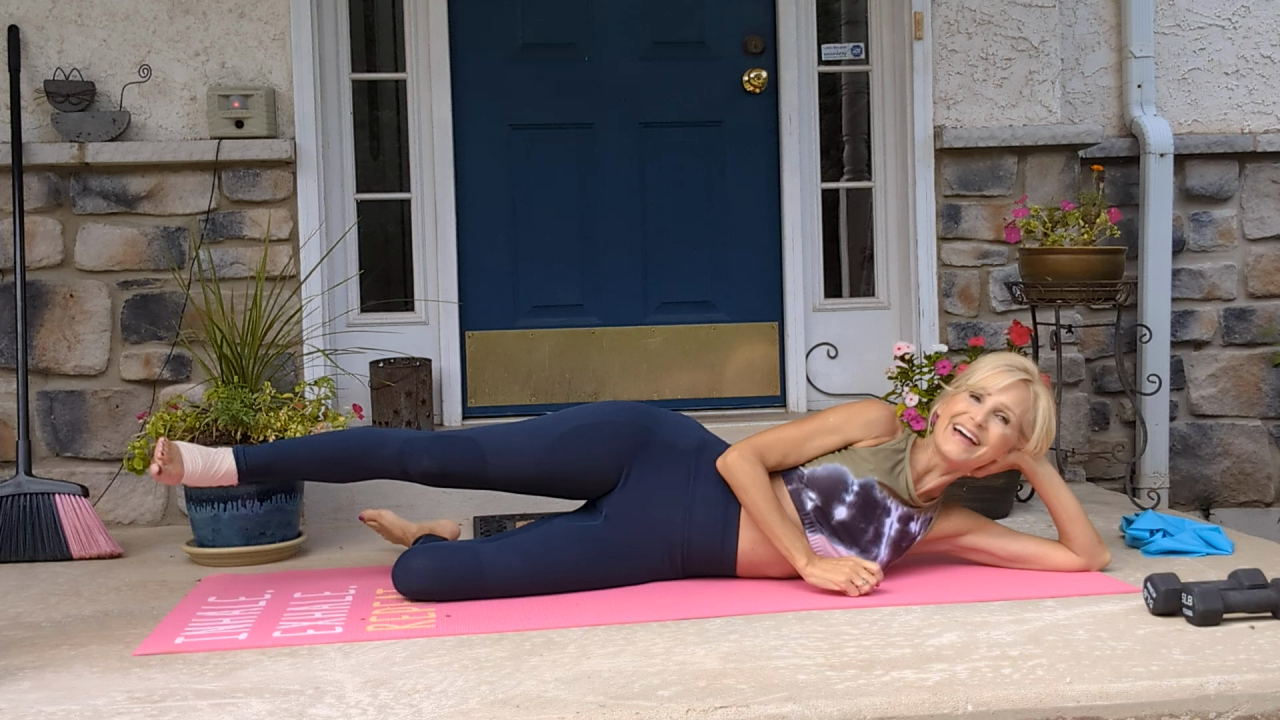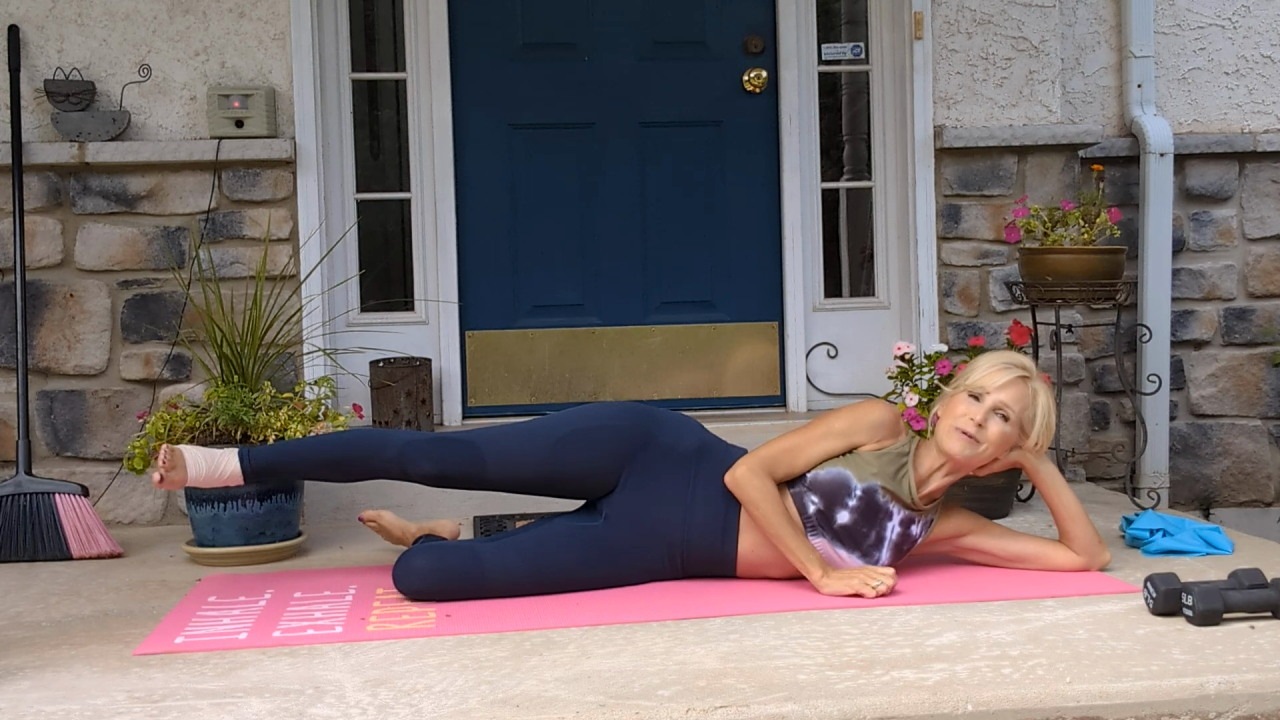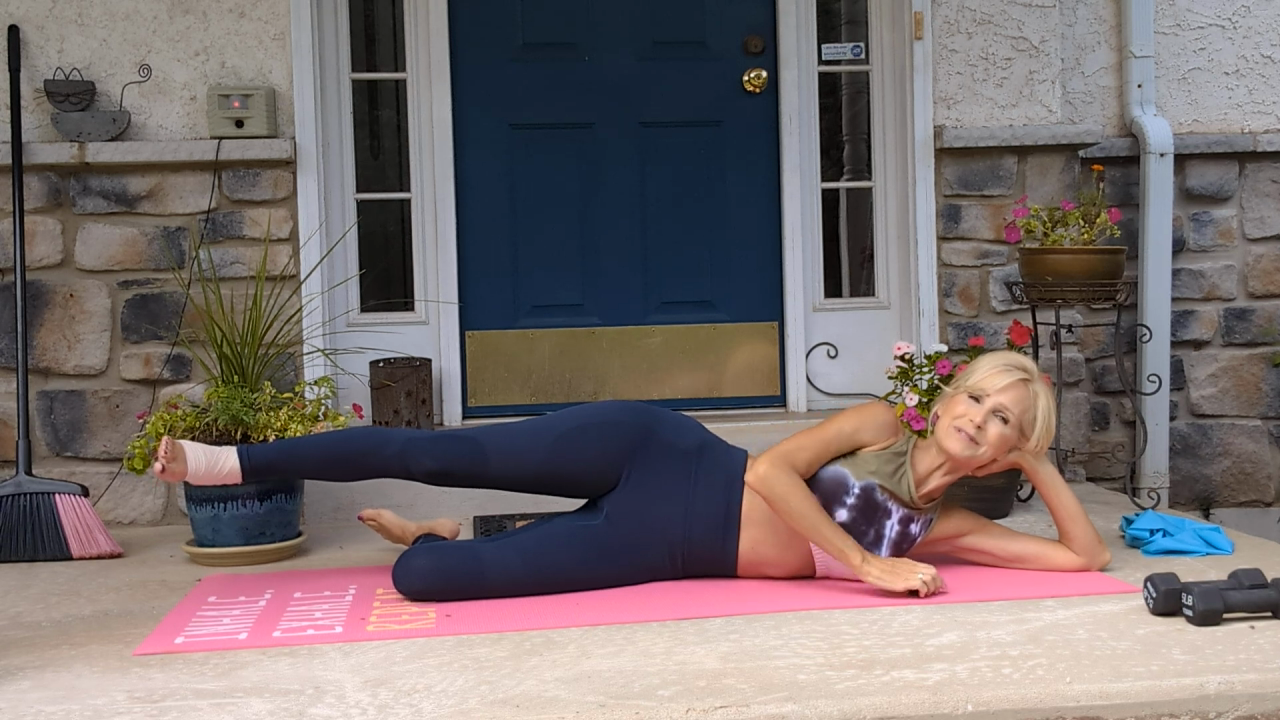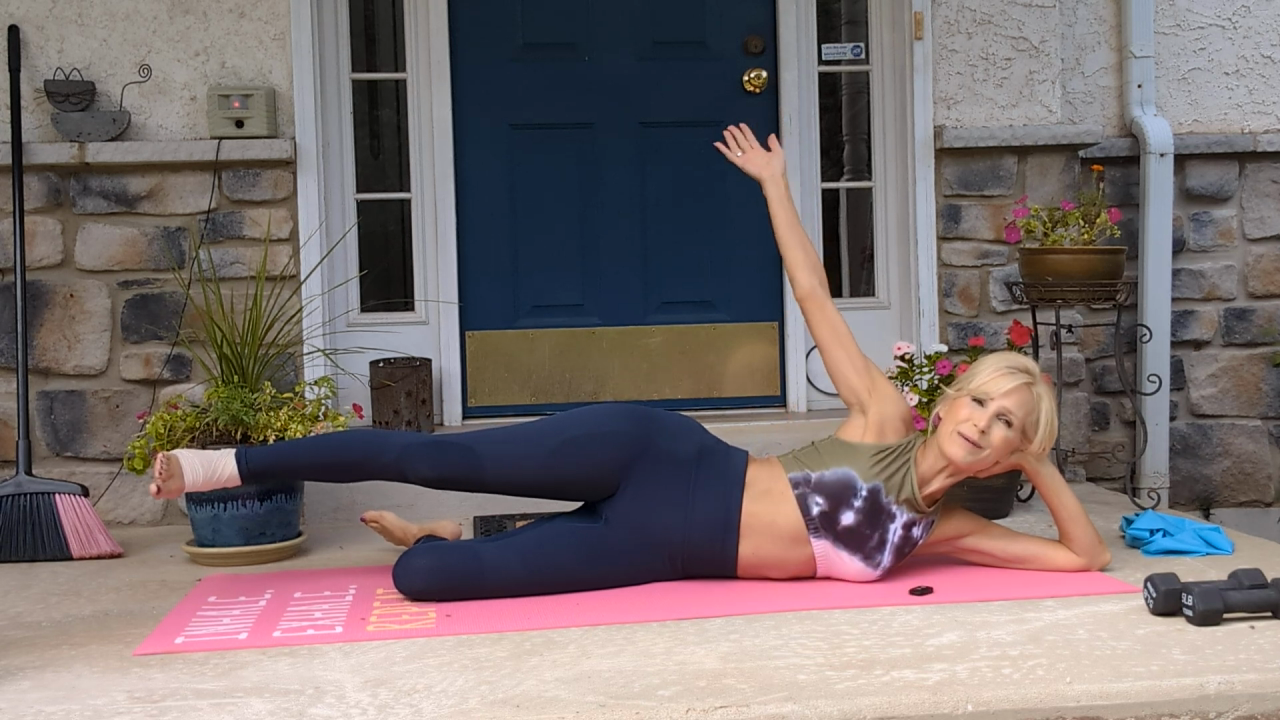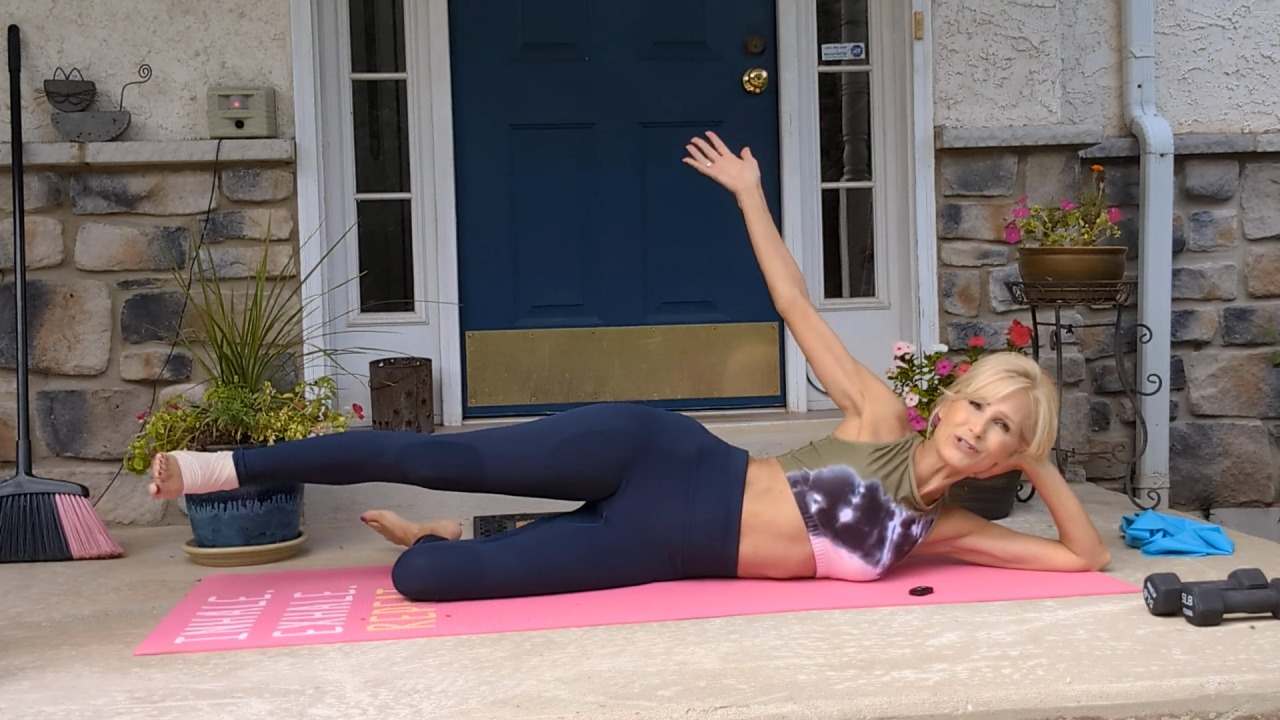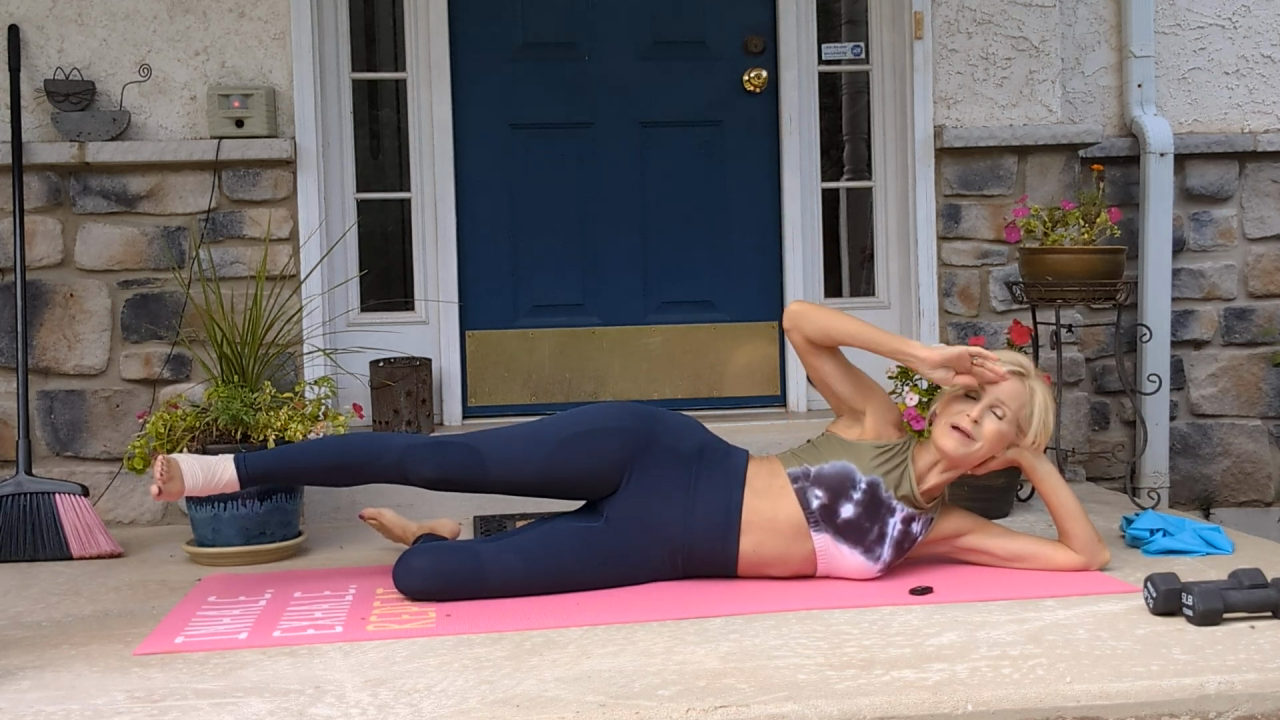
dt=0.7s
person 1, frame 1
left shoulder: (941, 523)
right shoulder: (876, 422)
left elbow: (1086, 556)
right elbow: (741, 458)
left wrist: (1040, 464)
right wrist: (809, 563)
left hip: (656, 546)
right hip: (656, 454)
right knee: (432, 455)
left ankle: (434, 537)
right ankle: (231, 460)
person 1, frame 2
left shoulder: (941, 526)
right shoulder: (880, 423)
left elbow: (1085, 555)
right elbow: (748, 472)
left wrist: (1041, 465)
right wrist: (821, 573)
left hip: (658, 551)
right hip: (656, 454)
right knee: (434, 455)
left ankle: (432, 540)
right ankle: (235, 462)
person 1, frame 3
left shoulder: (939, 525)
right shoulder: (879, 424)
left elbow: (1085, 556)
right elbow: (770, 471)
left wrist: (1039, 464)
right wrist: (865, 564)
left hip: (658, 550)
right hip: (658, 454)
right knee: (432, 452)
left ankle: (440, 535)
right ankle: (232, 459)
person 1, frame 4
left shoulder: (939, 528)
right shoulder: (884, 415)
left elbow: (1085, 555)
right elbow: (812, 295)
left wrist: (1040, 463)
right wrist: (775, 184)
left hip: (661, 550)
right hip: (659, 455)
right knee: (432, 456)
left ankle: (449, 541)
right ankle: (227, 464)
person 1, frame 5
left shoulder: (938, 525)
right shoulder: (881, 417)
left elbow: (1086, 557)
right elbow: (795, 306)
left wrist: (1040, 465)
right wrist: (749, 194)
left hip: (657, 550)
right hip: (660, 457)
right knee: (429, 458)
left ankle: (450, 540)
right ankle: (226, 466)
person 1, frame 6
left shoulder: (938, 525)
right shoulder: (879, 424)
left elbow: (1085, 554)
right elbow: (798, 318)
left wrist: (1039, 464)
right wrist: (919, 352)
left hip: (661, 551)
right hip: (662, 455)
right knee: (429, 458)
left ankle: (439, 538)
right ankle: (224, 468)
